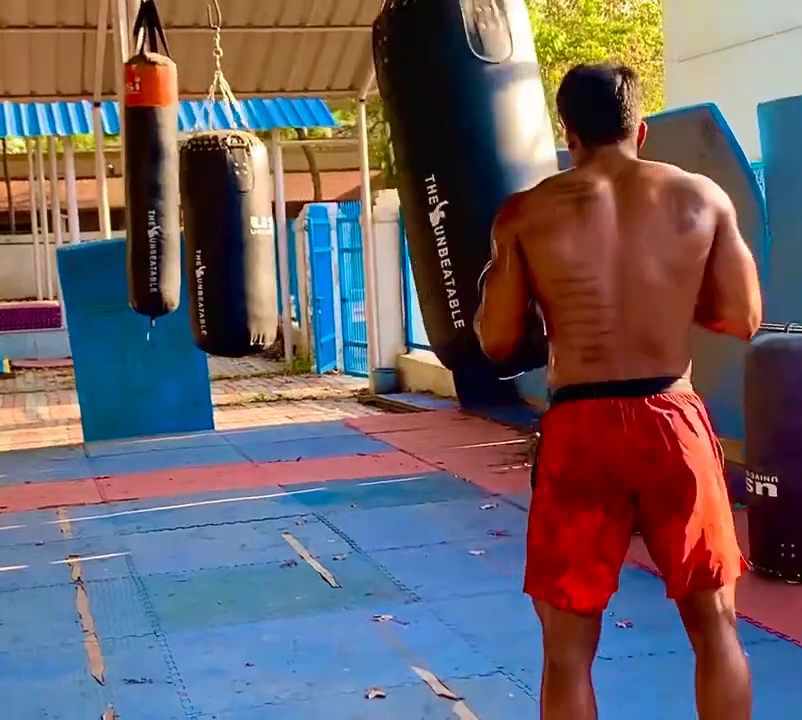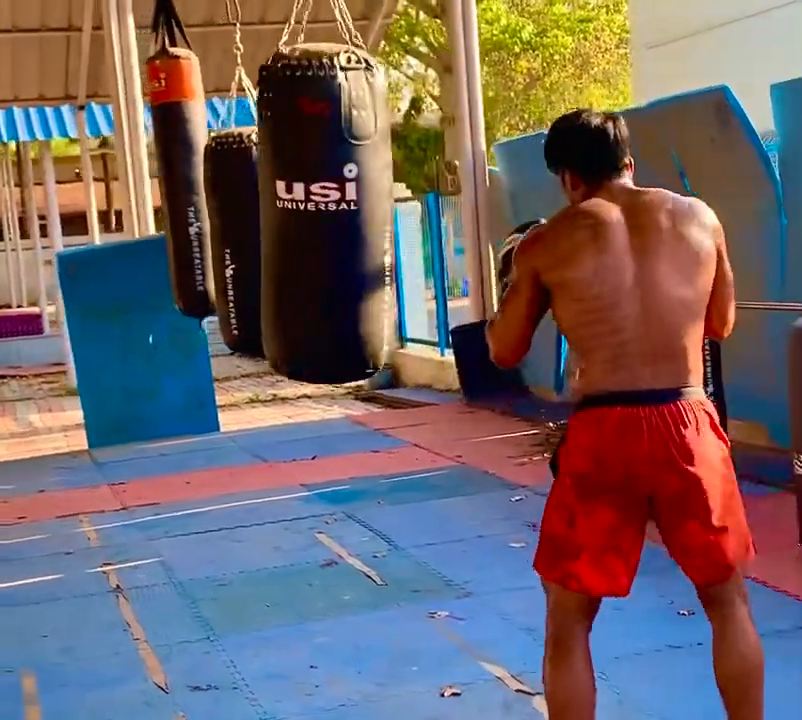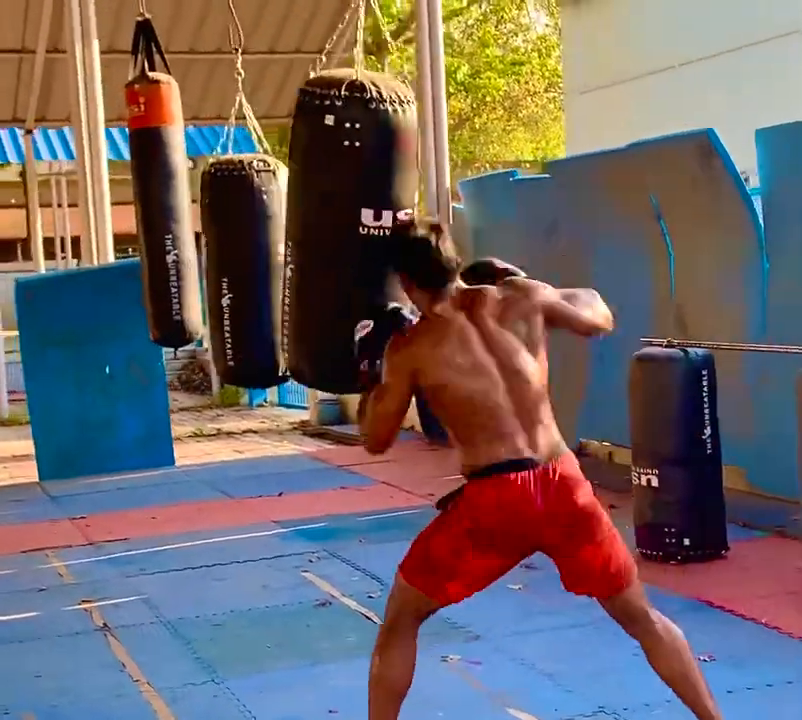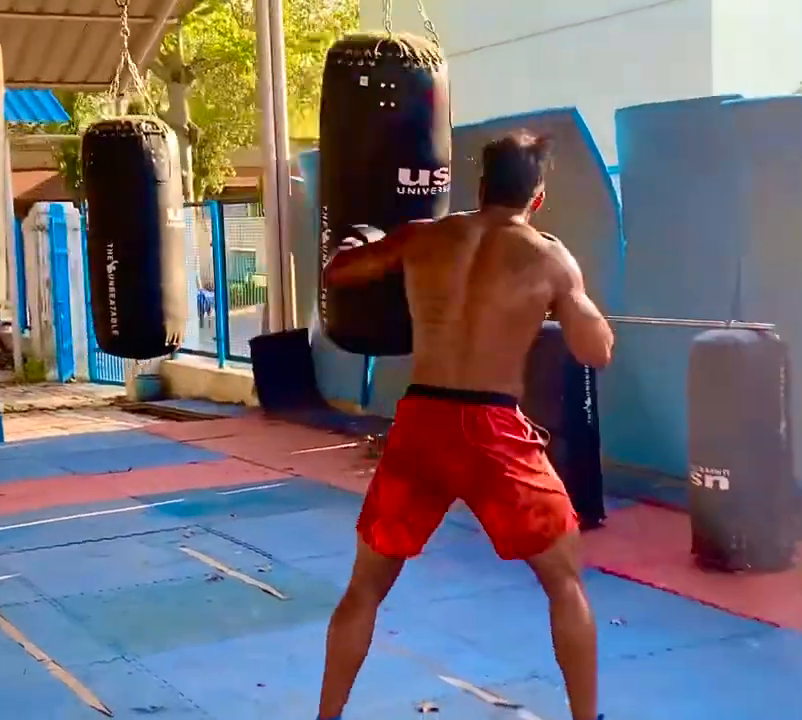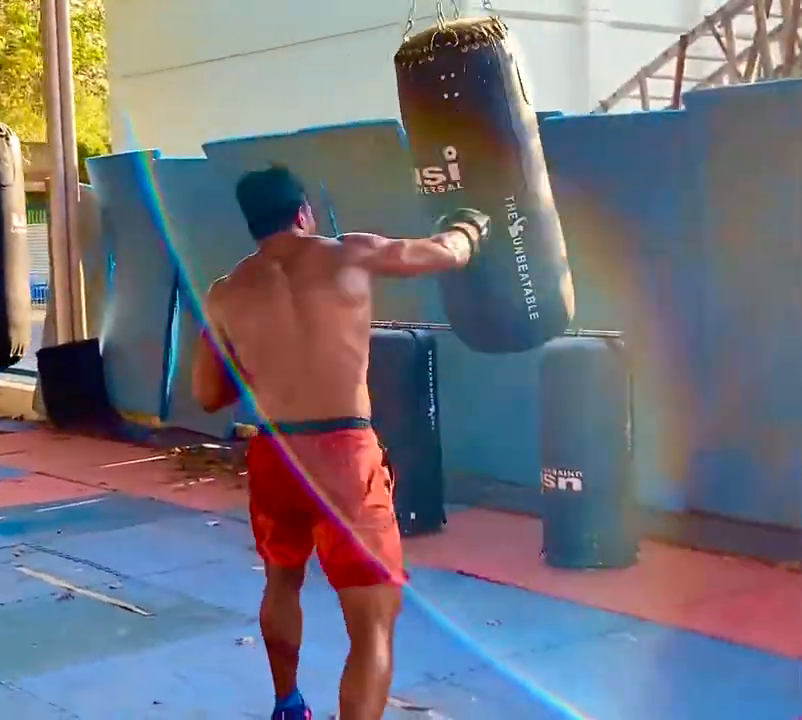
dt=1s
person 1, frame 1
left shoulder: (524, 213)
right shoulder: (702, 197)
left elbow: (496, 341)
right elbow: (743, 319)
left wrist: (520, 279)
left hip: (582, 430)
right hip: (674, 422)
left knee: (568, 645)
right knee: (712, 620)
person 1, frame 2
left shoulder: (545, 244)
right shoulder: (698, 217)
left elbow: (504, 353)
right elbow: (720, 325)
left wrist: (517, 276)
left hip: (603, 437)
right hip: (688, 428)
left knee: (568, 624)
right knee: (728, 604)
person 1, frame 3
left shoulder: (414, 348)
right shoulder: (514, 297)
left elbow: (376, 440)
right elbow: (601, 319)
left wrist: (373, 370)
left hip: (494, 500)
right hip: (562, 484)
left knee: (400, 621)
right knee: (640, 615)
person 1, frame 4
left shoulder: (422, 238)
right shoulder: (549, 257)
left elbow: (335, 274)
right elbow: (597, 352)
left wrist: (354, 243)
right wrist: (568, 282)
left hip: (419, 425)
right hip: (495, 433)
left knee: (365, 587)
right knee: (564, 582)
person 1, frame 5
left shoulder: (224, 294)
right shoulder: (350, 254)
left elbow: (207, 396)
right elbow: (447, 254)
right wrist: (472, 226)
left hip: (275, 456)
right hip: (345, 456)
left knee: (282, 581)
right knee: (373, 627)
